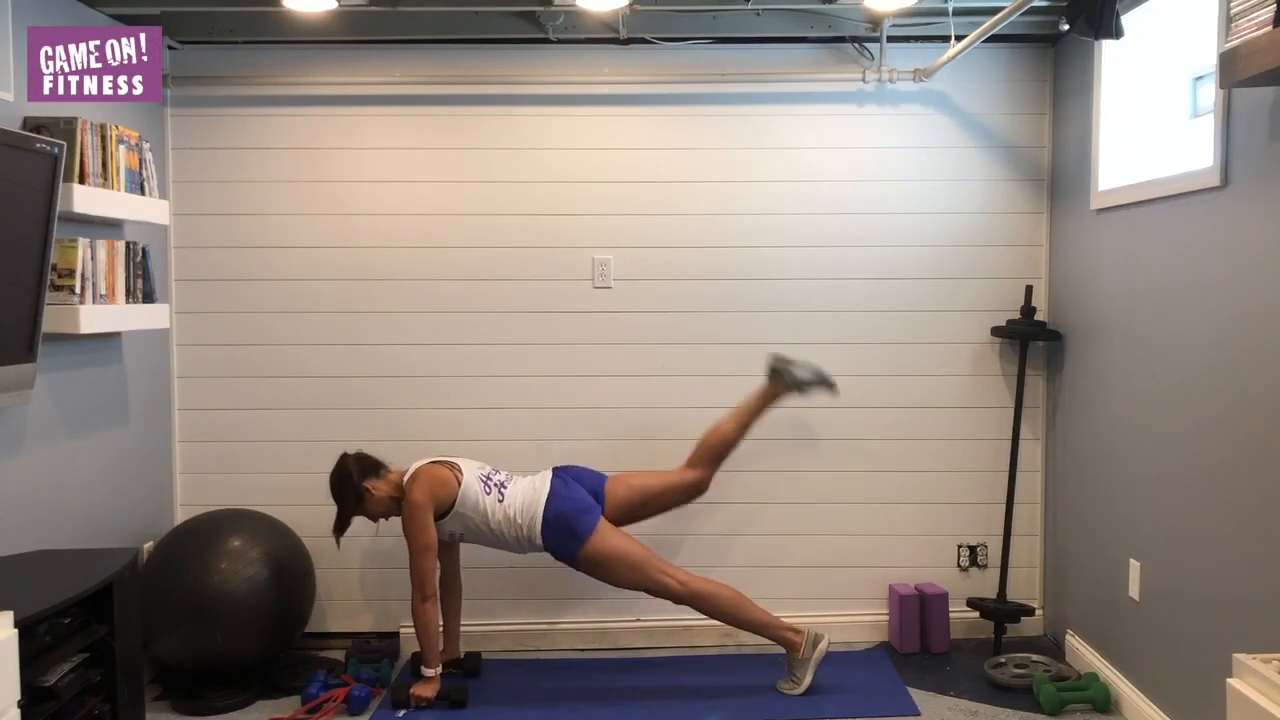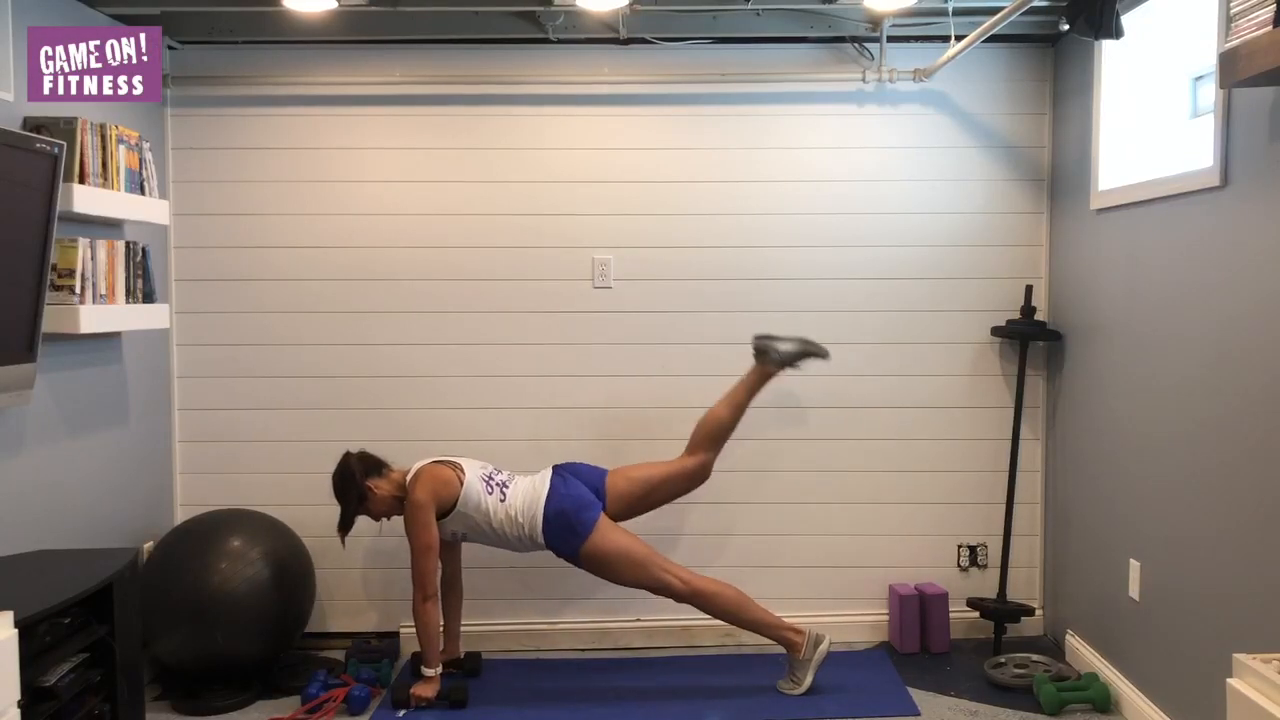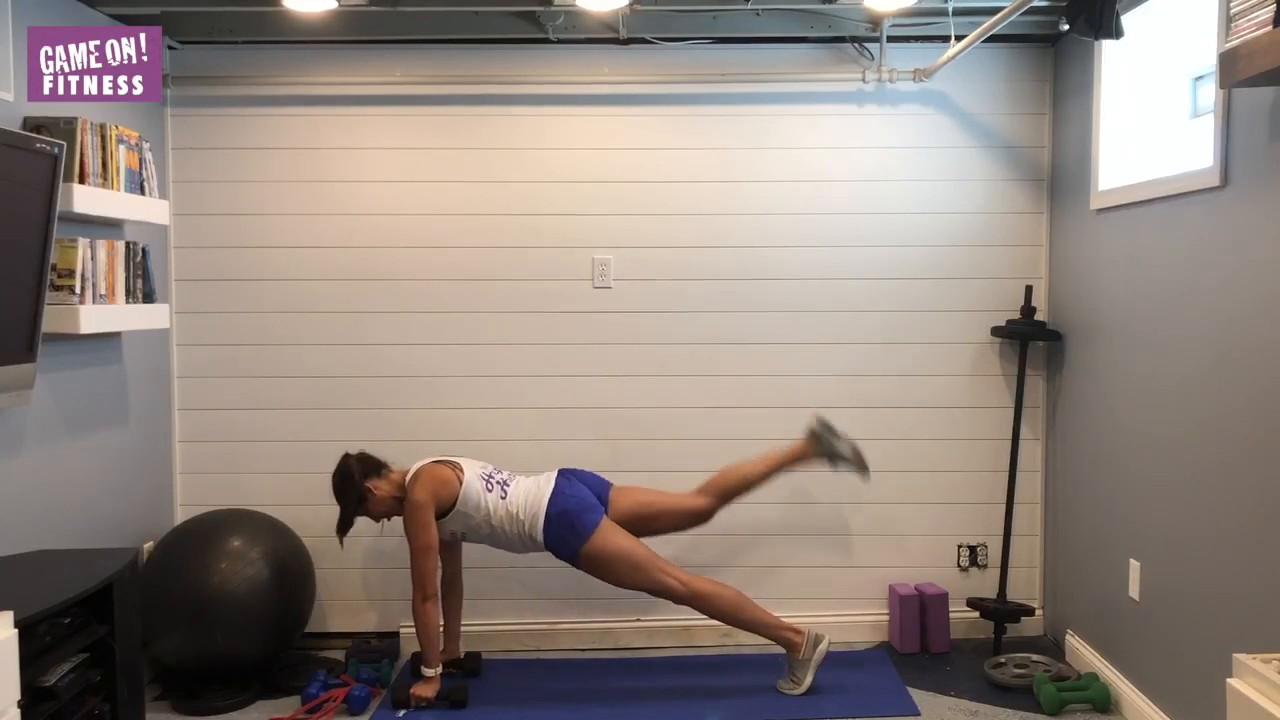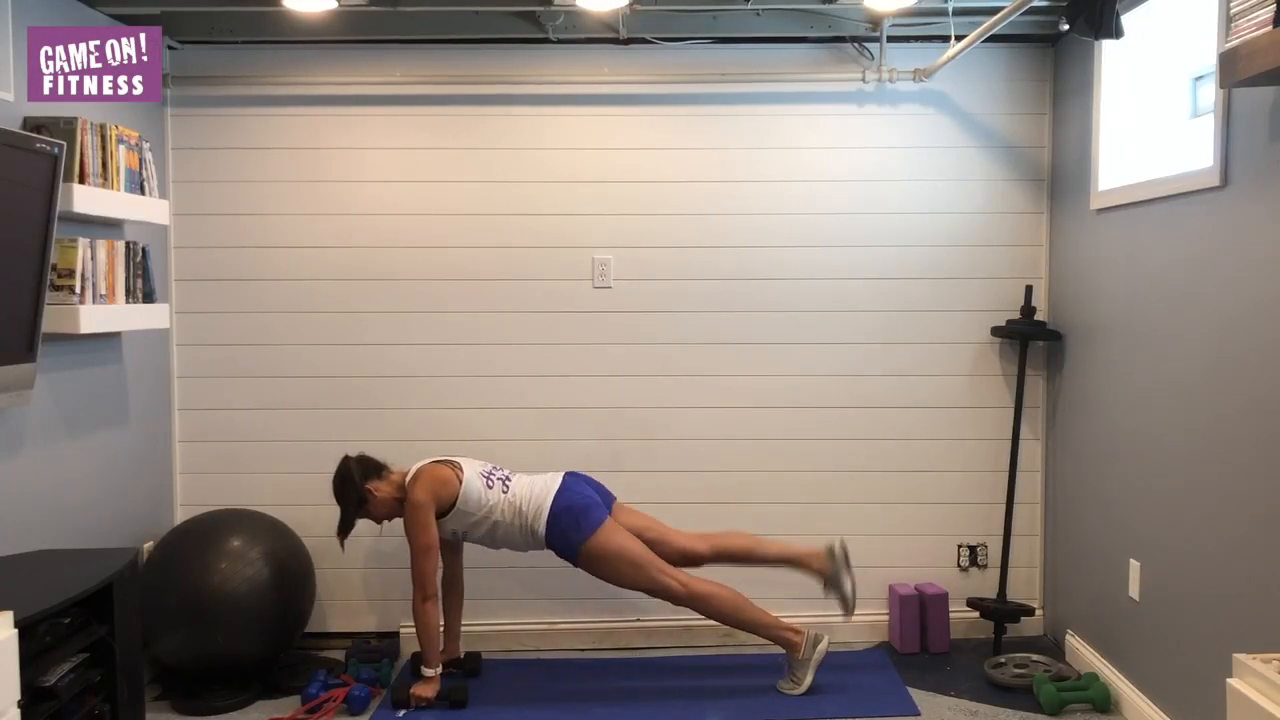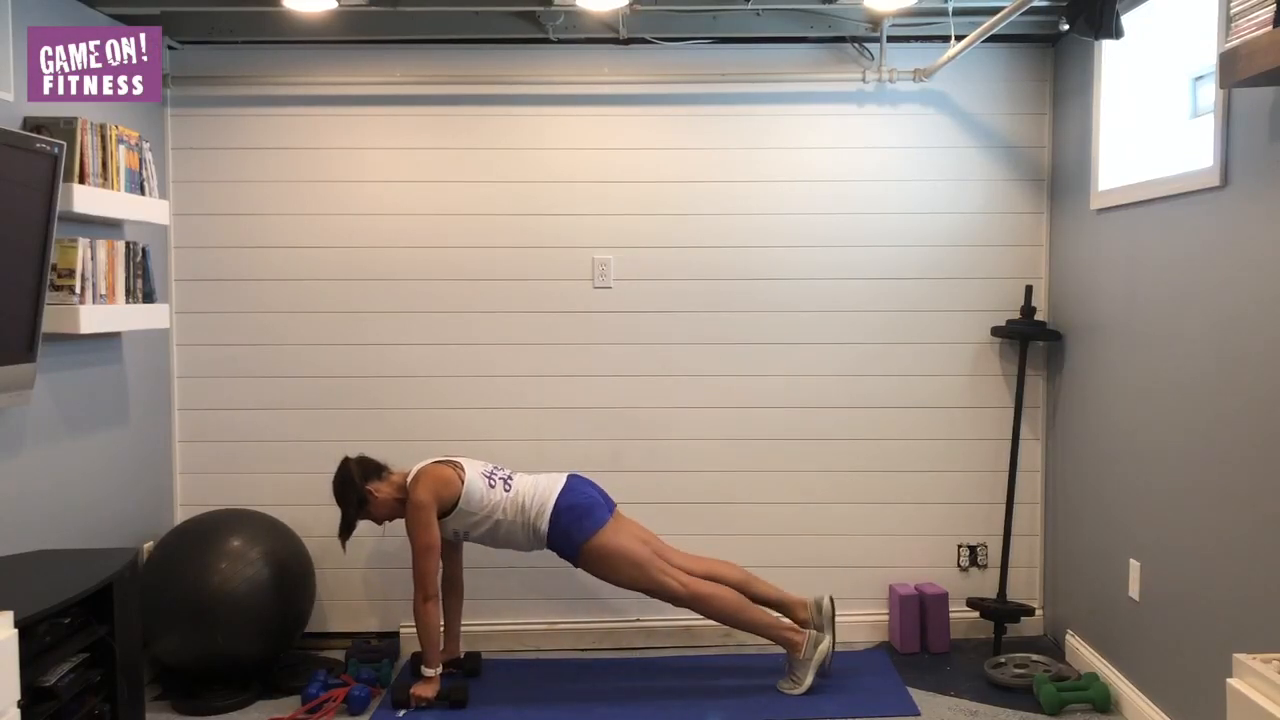
dt=0.2s
person 1, frame 1
left shoulder: (417, 497)
right shoulder: (435, 474)
left elbow: (425, 594)
right elbow: (448, 581)
left wrist: (430, 674)
right wrist: (452, 650)
left hip: (559, 518)
right hip: (564, 487)
left knee: (676, 585)
right knee: (695, 475)
left ankle: (795, 641)
right ankle: (777, 385)
person 1, frame 2
left shoulder: (418, 497)
right shoulder: (436, 481)
left elbow: (427, 595)
right elbow: (451, 582)
left wrist: (431, 673)
right wrist: (452, 650)
left hip: (560, 516)
right hip: (566, 485)
left knee: (677, 584)
right knee: (696, 463)
left ankle: (797, 641)
right ankle: (764, 366)
person 1, frame 3
left shoulder: (418, 495)
right shoulder: (434, 479)
left elbow: (427, 595)
right elbow: (450, 580)
left wrist: (431, 673)
right wrist: (452, 649)
left hip: (559, 517)
right hip: (565, 491)
left knee: (676, 583)
right knee: (703, 504)
left ankle: (797, 642)
right ankle: (811, 446)
person 1, frame 4
left shoulder: (418, 495)
right shoulder: (435, 484)
left elbow: (426, 595)
right elbow: (451, 578)
left wrist: (430, 673)
right wrist: (452, 650)
left hip: (561, 514)
right hip: (567, 493)
left knee: (674, 584)
right knee: (700, 549)
left ankle: (797, 640)
right ankle: (818, 561)
person 1, frame 5
left shoulder: (419, 495)
right shoulder: (435, 484)
left elbow: (427, 594)
right elbow: (451, 582)
left wrist: (430, 672)
right wrist: (450, 649)
left hip: (563, 515)
right hip: (568, 496)
left knee: (676, 585)
right knee: (686, 567)
left ankle: (796, 639)
right ankle: (804, 611)
